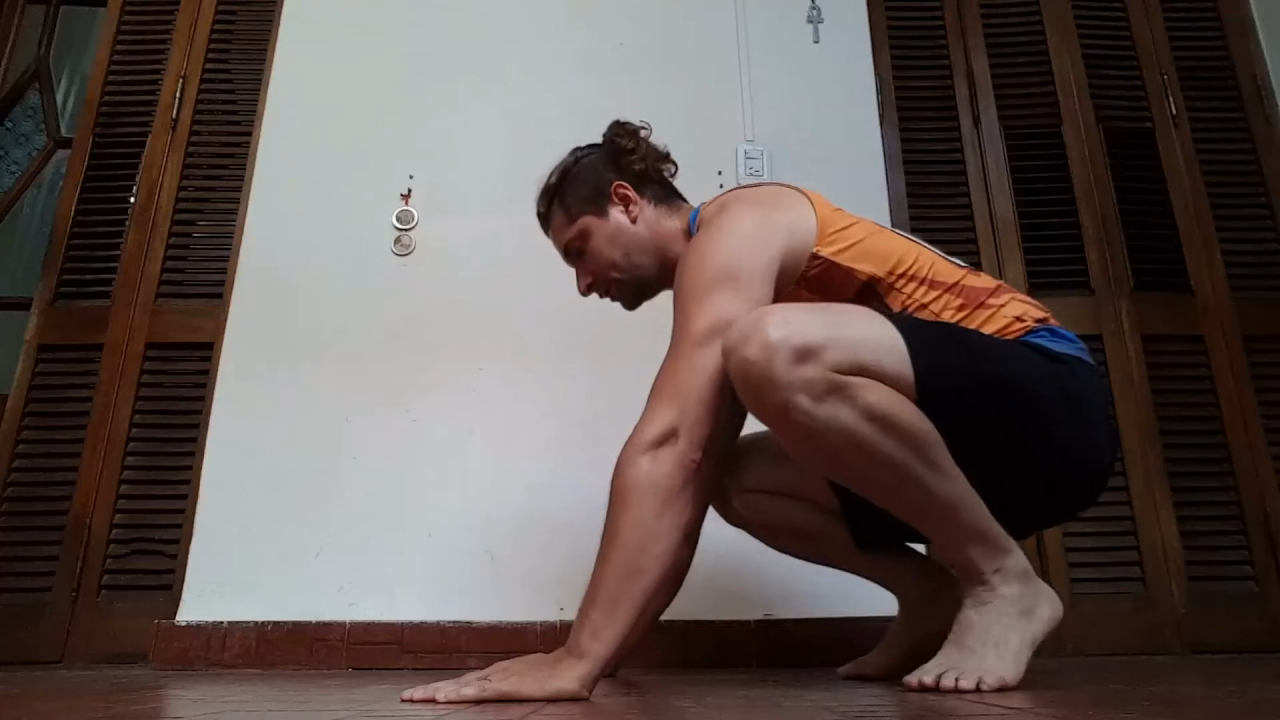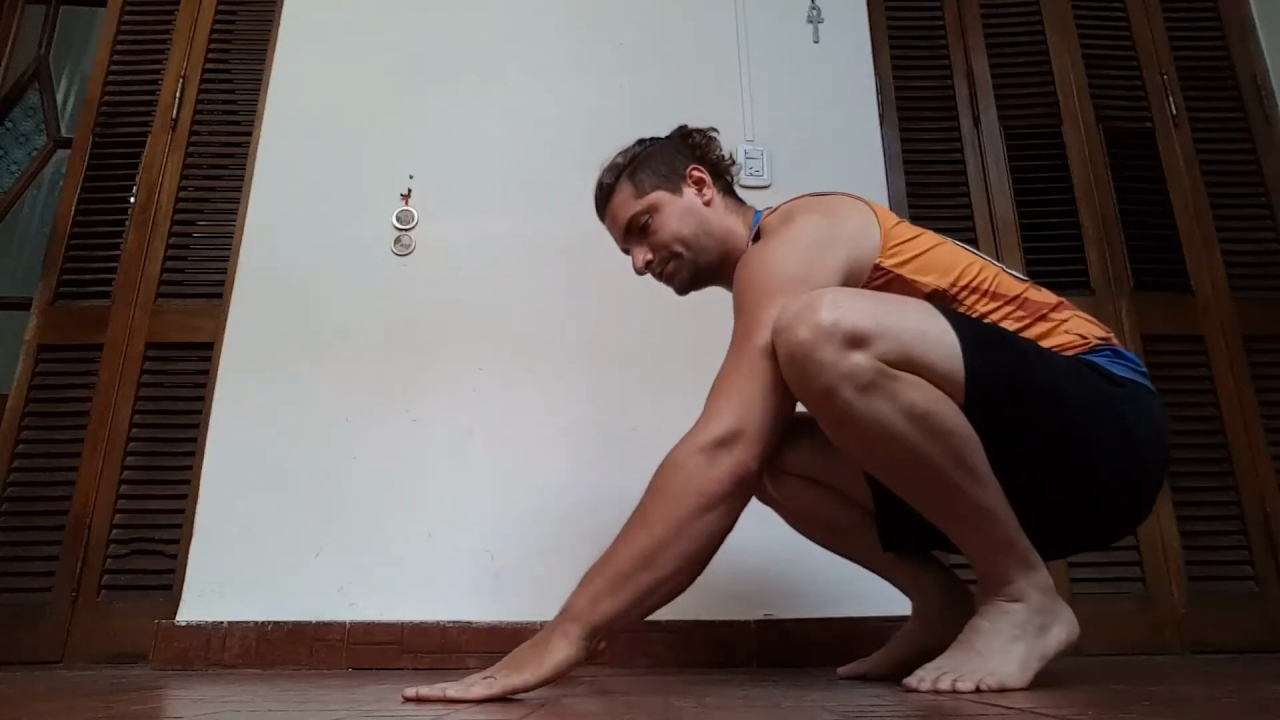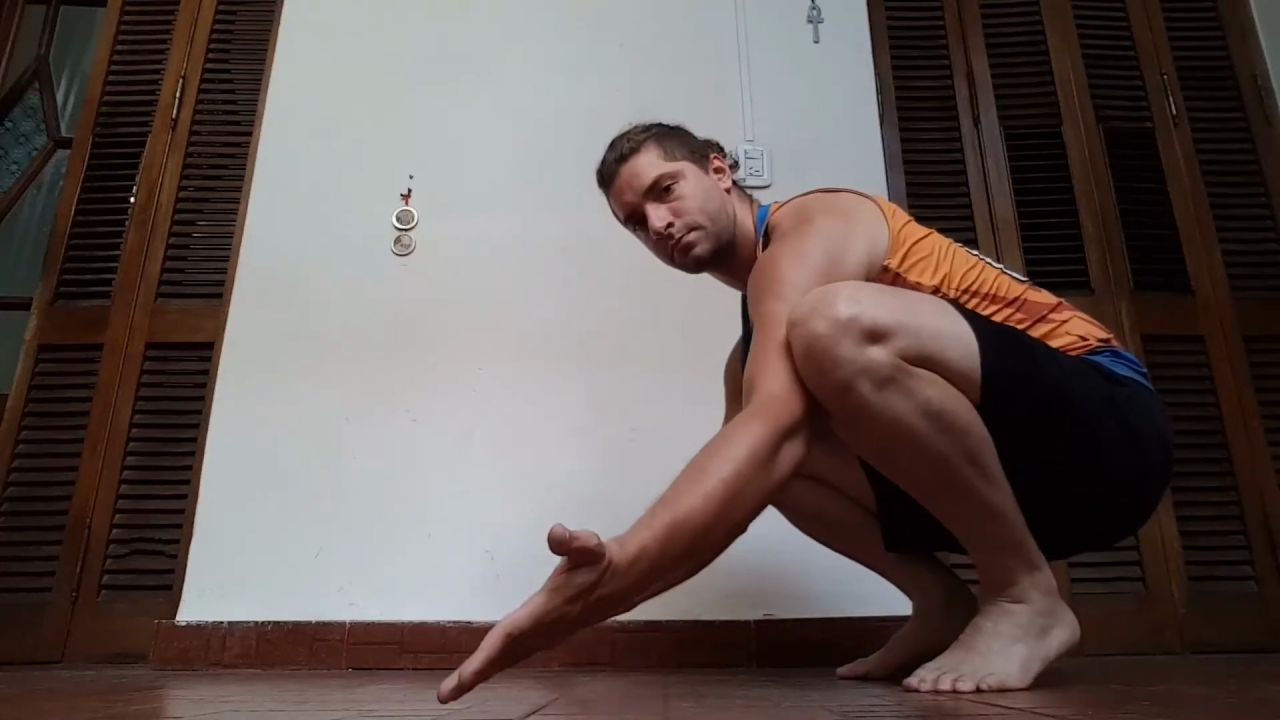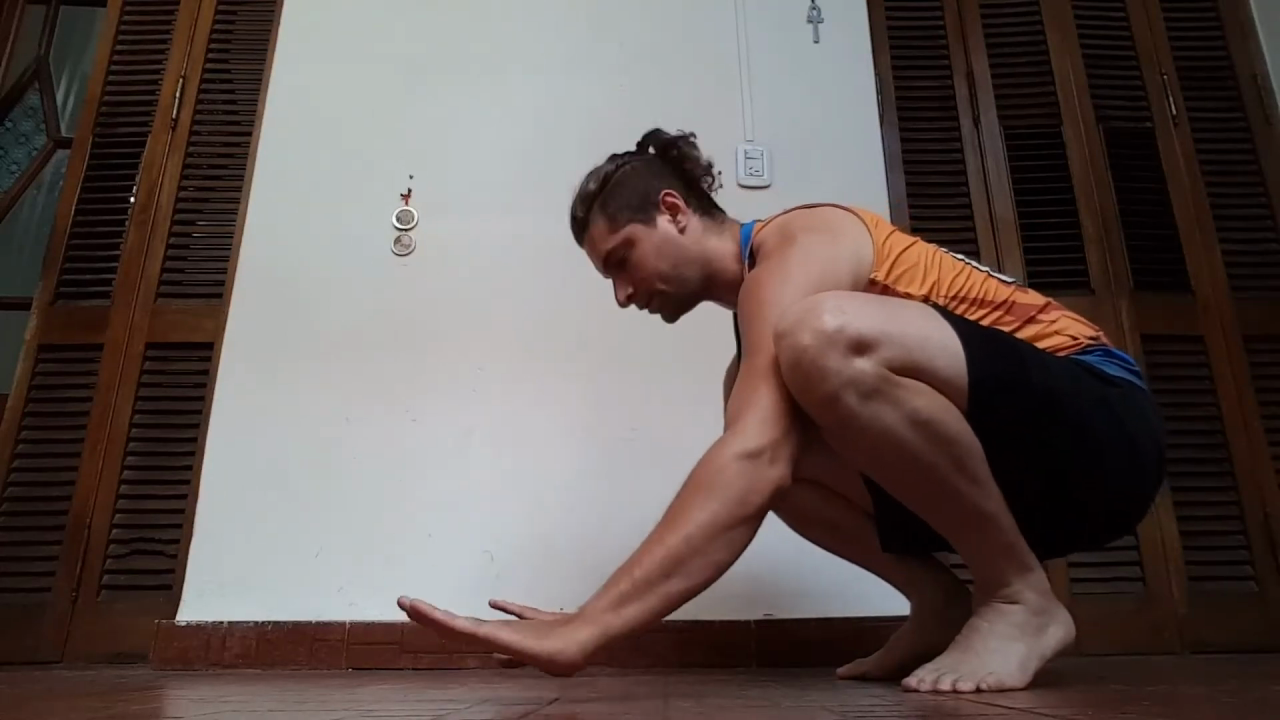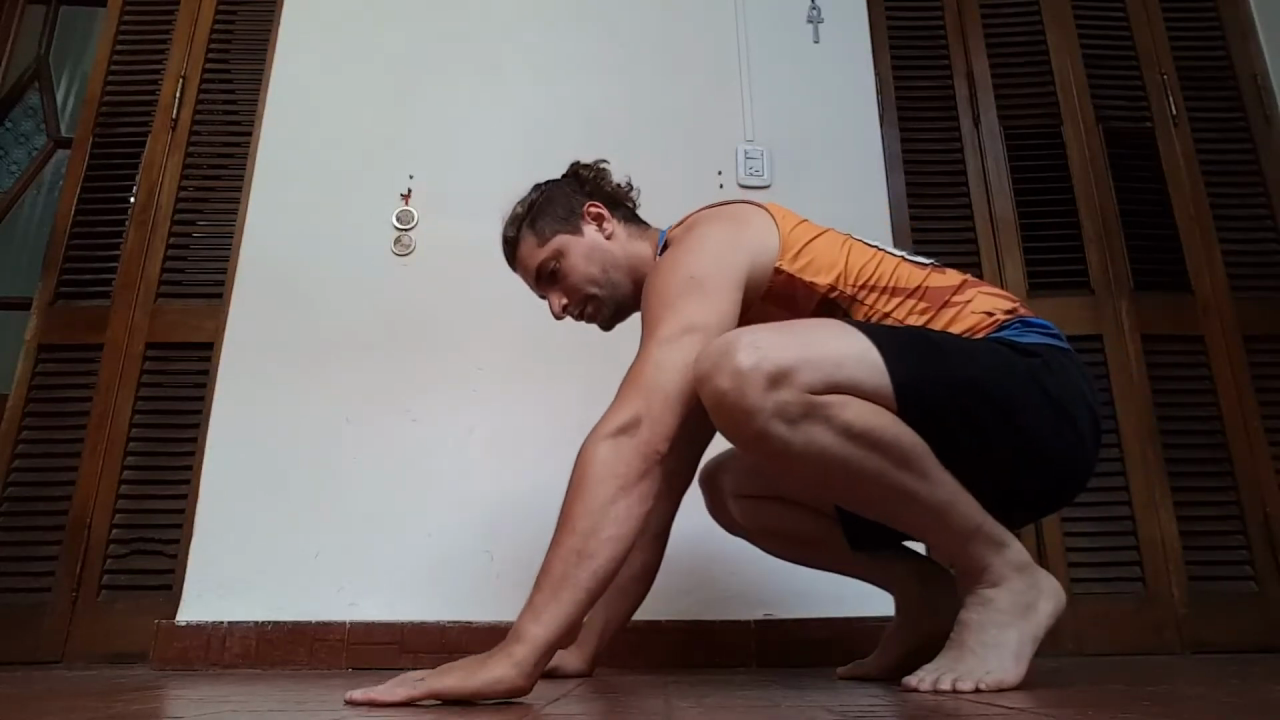
dt=1s
person 1, frame 1
left shoulder: (735, 227)
right shoulder: (717, 302)
left elbow: (665, 447)
right elbow: (685, 487)
left wrist: (579, 659)
right wrist: (601, 646)
left hip: (1048, 400)
right hip: (974, 438)
left knee: (774, 349)
right knee: (734, 480)
left ankle: (999, 580)
right ankle: (935, 598)
person 1, frame 2
left shoulder: (798, 236)
right shoulder: (767, 318)
left elbow: (718, 453)
right elbow: (723, 487)
left wrist: (567, 633)
right wrist: (598, 622)
left hip: (1103, 421)
right hip: (1016, 454)
left knee: (824, 332)
left ankle: (1022, 595)
right ankle: (946, 607)
person 1, frame 3
left shoulder: (810, 230)
right shoulder: (755, 349)
left elbow: (776, 432)
right elbow: (724, 508)
left wrist: (612, 569)
right wrist: (604, 594)
left hip: (1107, 423)
right hip: (1018, 465)
left knee: (839, 324)
left ankle: (1025, 597)
right ankle: (946, 607)
person 1, frame 4
left shoulder: (795, 248)
right shoulder: (761, 336)
left elbow: (754, 466)
right elbow: (741, 495)
left wrist: (584, 631)
right wrist: (596, 619)
left hip: (1099, 421)
right hip: (1013, 460)
left knee: (824, 337)
left ankle: (1018, 596)
right ankle: (945, 604)
person 1, frame 5
left shoulder: (705, 241)
right shoulder: (697, 311)
left elbow: (632, 442)
right elbow: (652, 492)
left wrist: (518, 652)
right wrist: (578, 650)
left hip: (1030, 390)
right hip: (966, 427)
left knee: (746, 374)
right knee: (730, 487)
left ankle: (1001, 577)
right ankle: (932, 597)
